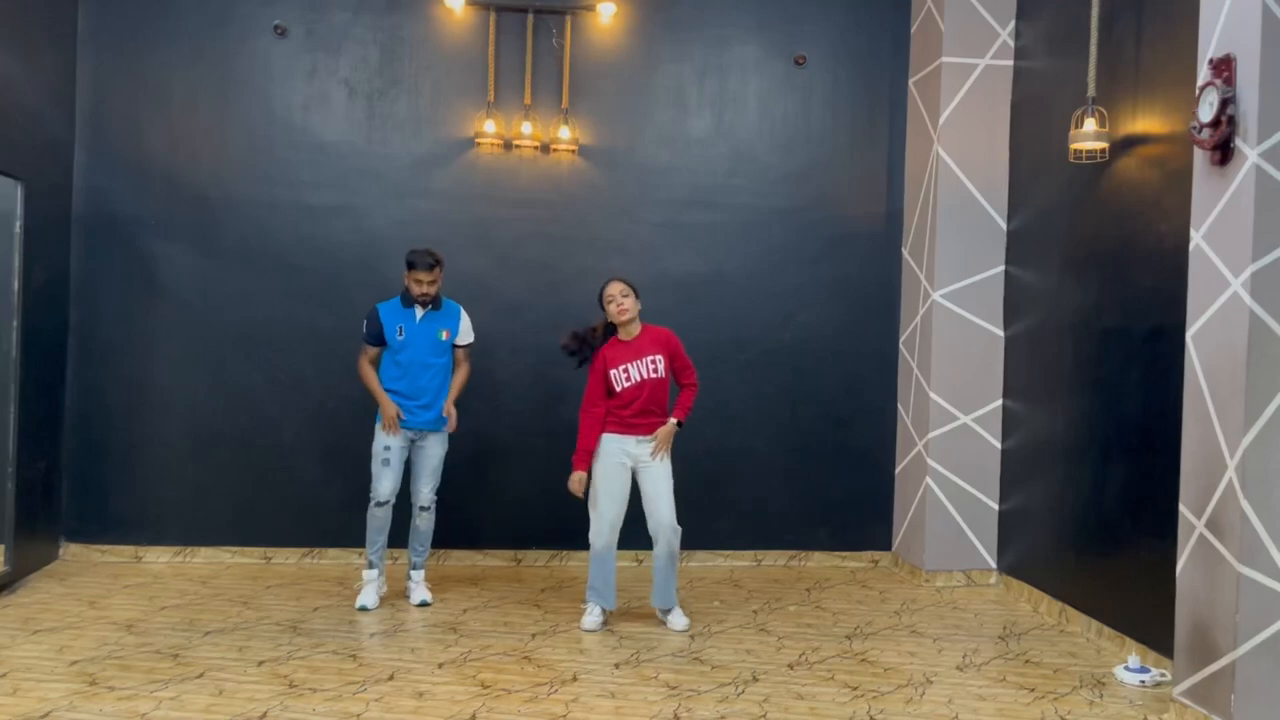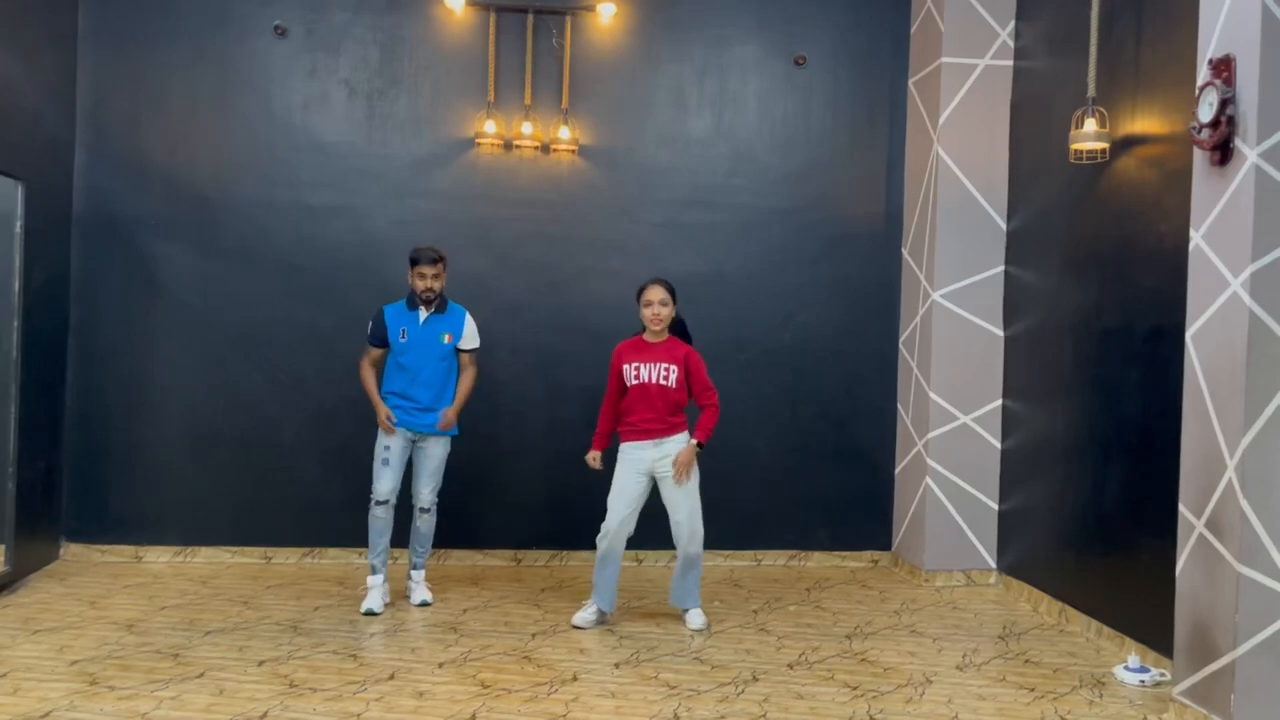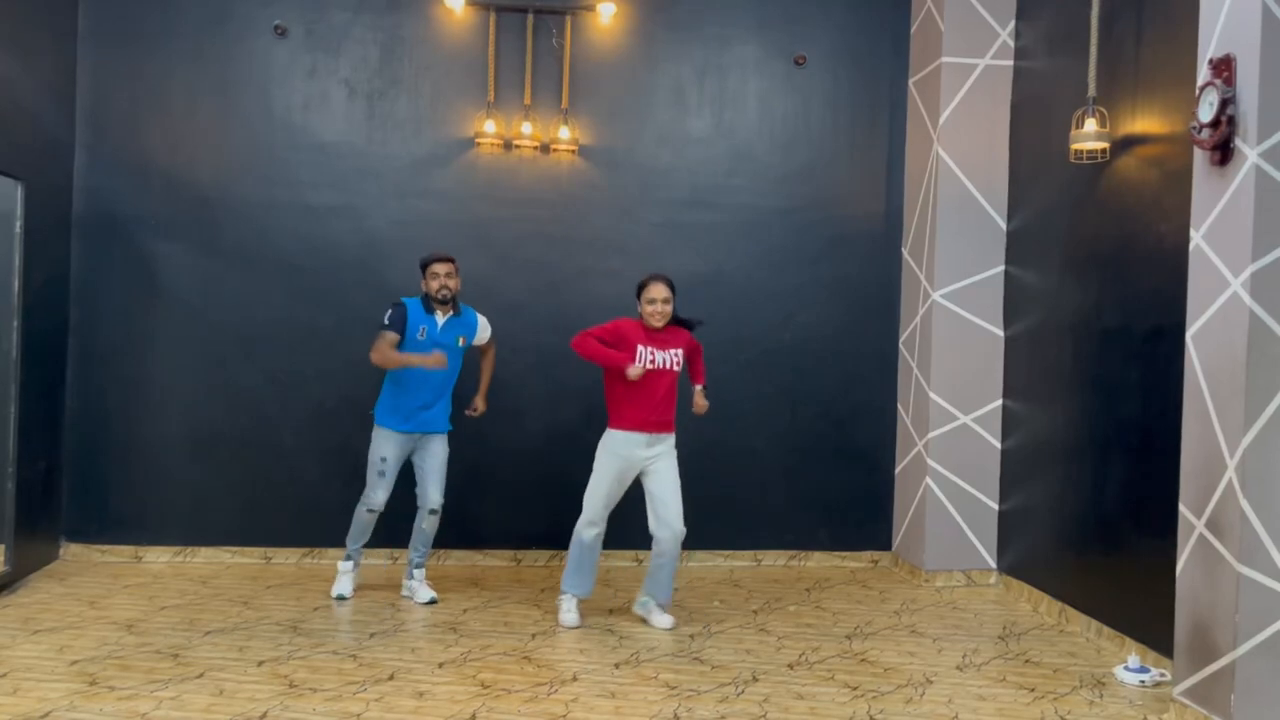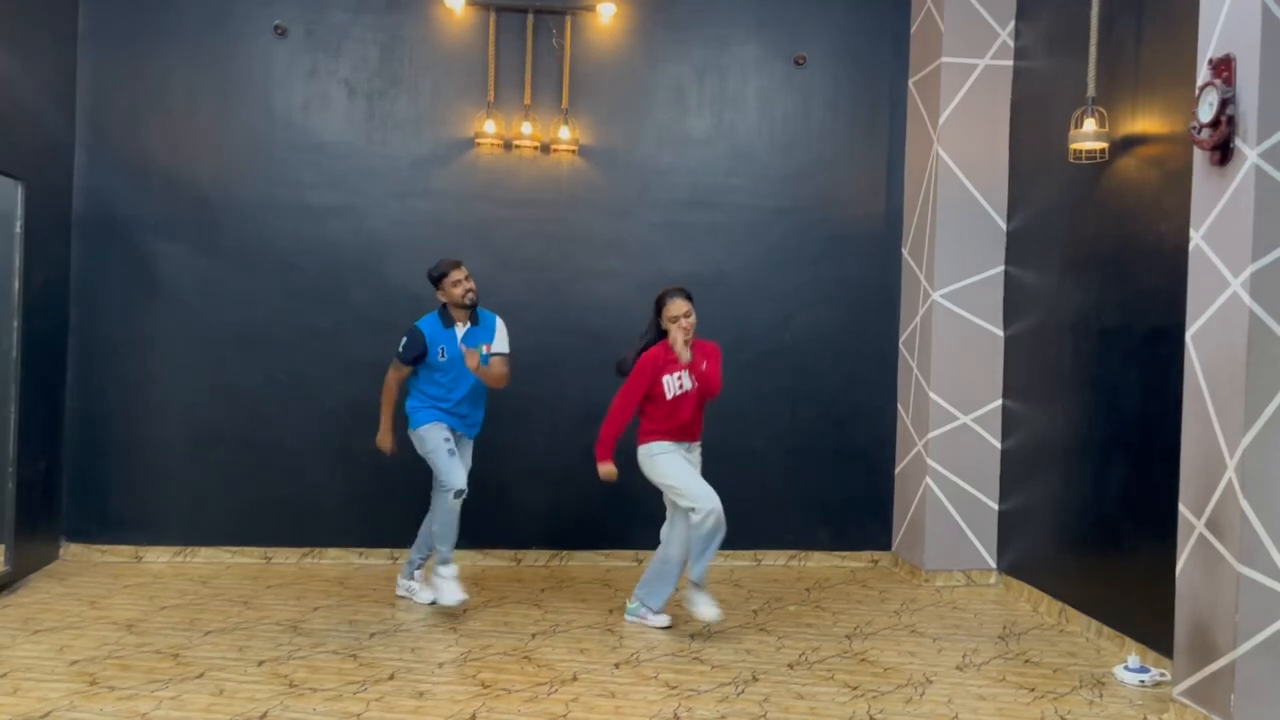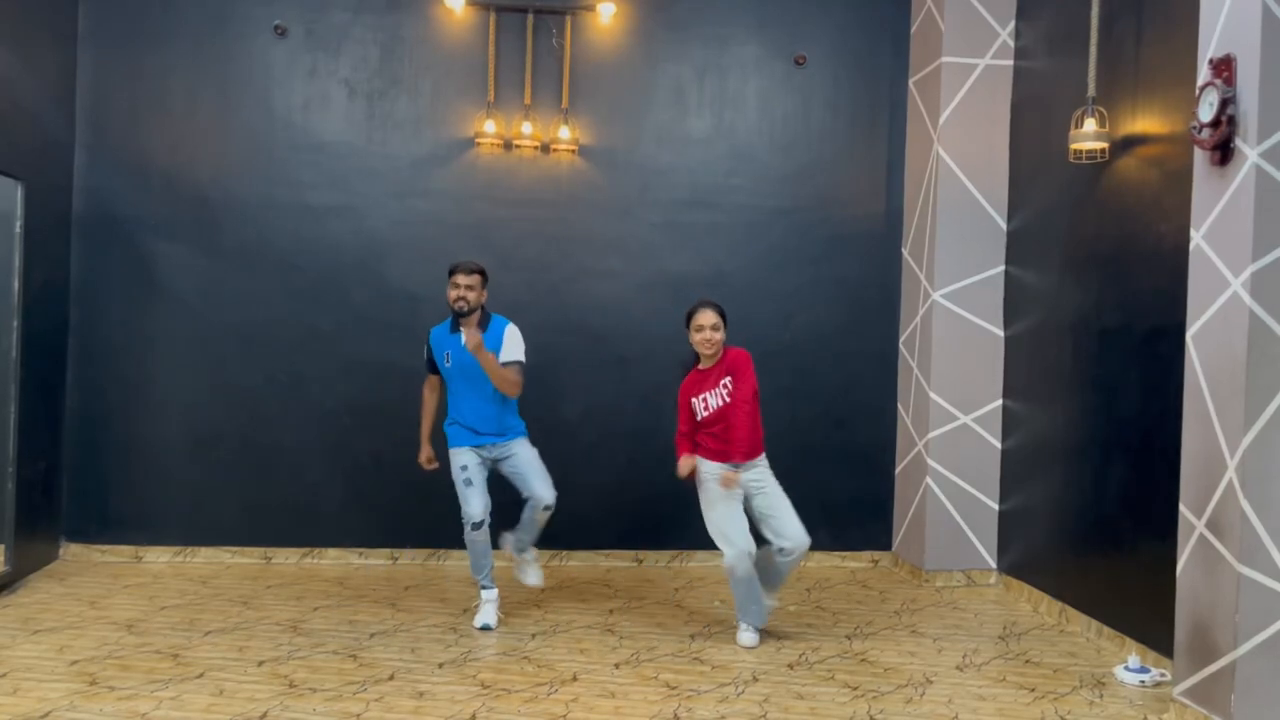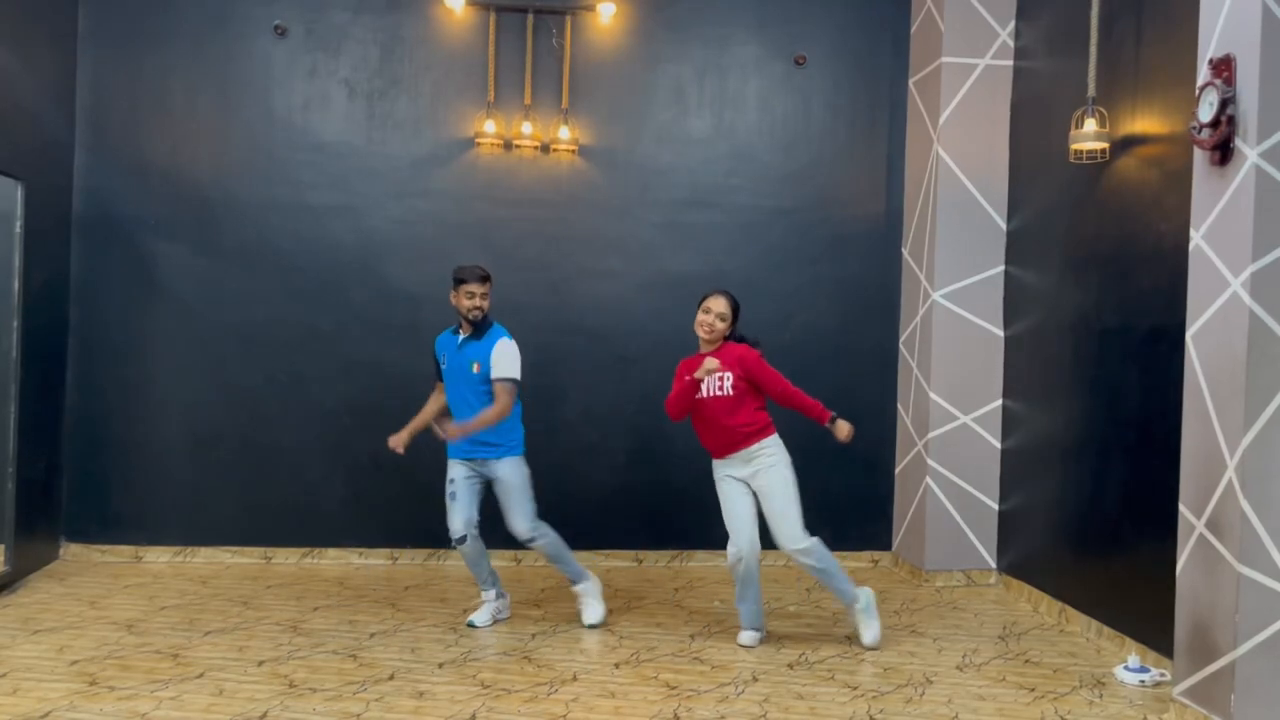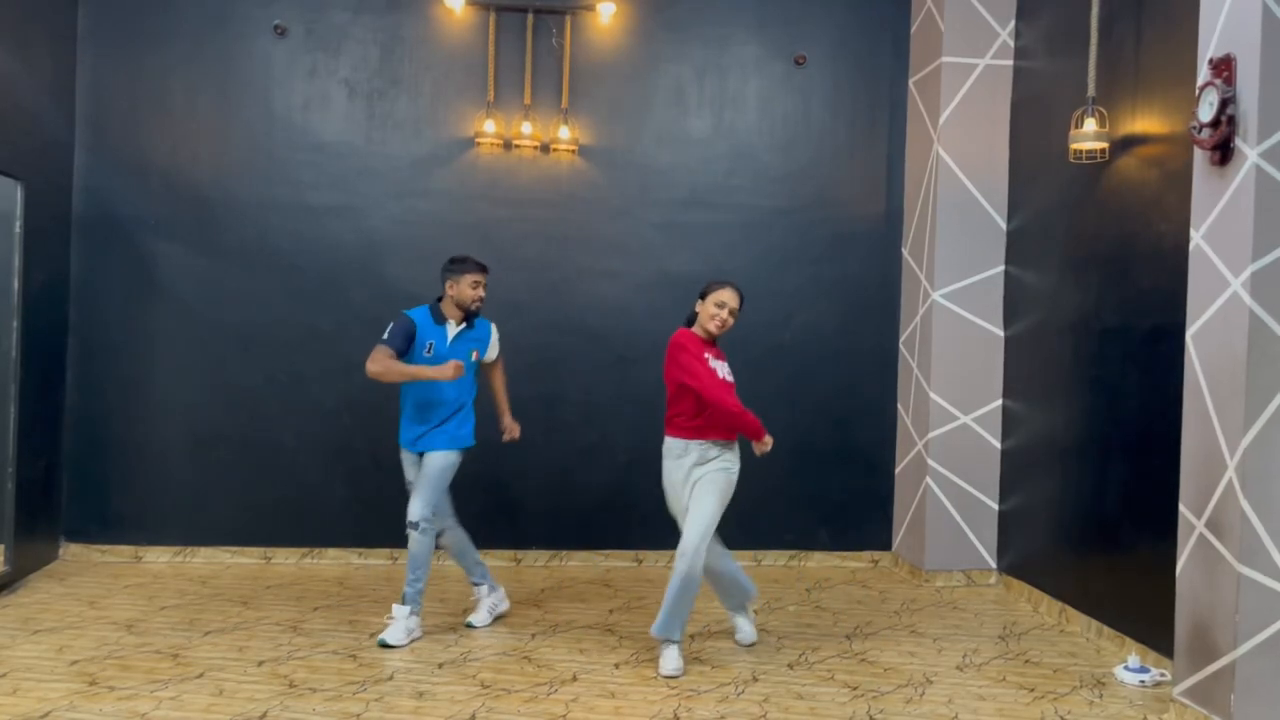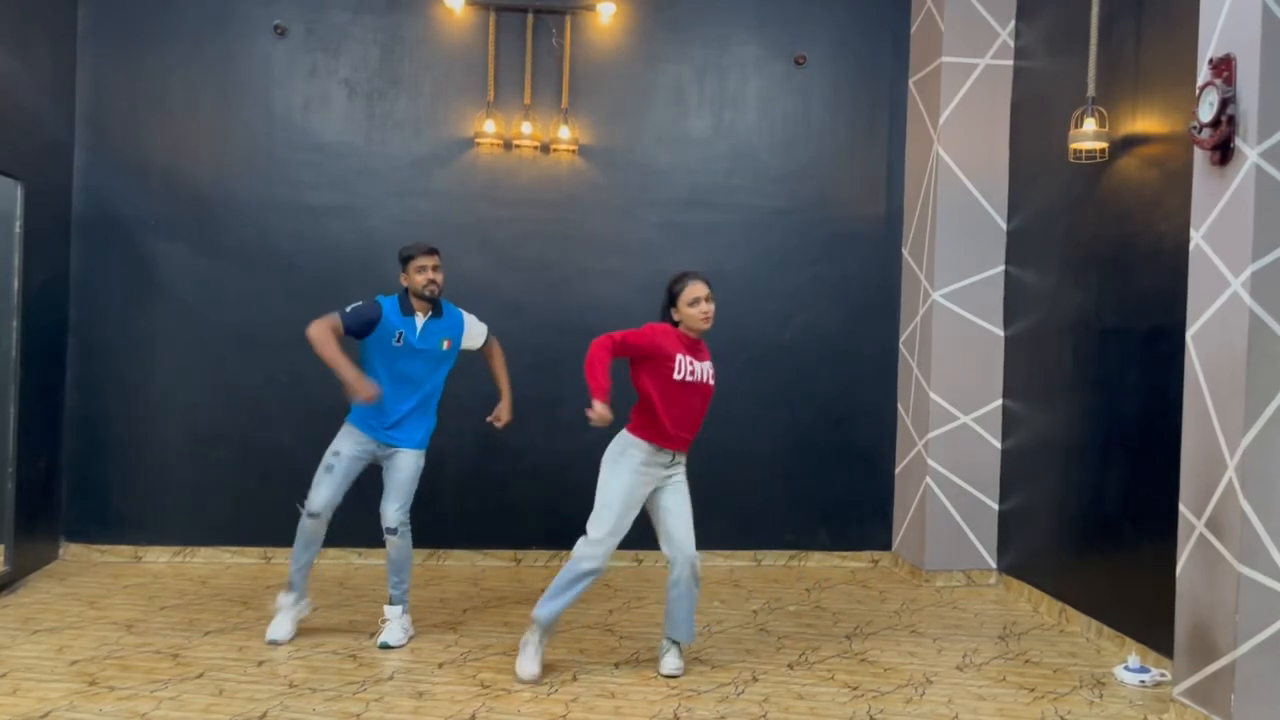
dt=0.4s
person 1, frame 1
left shoulder: (456, 316)
right shoulder: (382, 314)
left elbow: (462, 364)
right elbow: (366, 362)
left wrist: (451, 401)
right wrist: (384, 401)
left hip: (435, 425)
right hip: (394, 420)
left knee: (425, 500)
right knee: (383, 495)
left ankle: (416, 577)
right ankle: (373, 575)
person 1, frame 2
left shoulder: (460, 319)
right shoulder: (388, 316)
left elbow: (468, 369)
right elbow: (368, 363)
left wrist: (455, 409)
right wrist: (378, 405)
left hip: (436, 427)
right hip: (396, 423)
left knee: (425, 502)
right knee: (383, 495)
left ankle: (416, 577)
right ankle: (377, 581)
person 1, frame 3
left shoulder: (472, 321)
right shoulder: (404, 310)
left elbow: (488, 349)
right elbow: (378, 355)
left wrist: (481, 394)
right wrist: (419, 360)
left hip: (434, 428)
right hip: (392, 423)
left knee: (432, 503)
right knee: (375, 500)
left ankle: (415, 576)
right ankle: (349, 563)
person 1, frame 4
left shoulder: (493, 324)
right shoulder: (423, 331)
left elbow: (501, 376)
right elbow: (394, 377)
left wrist: (480, 369)
right wrist: (385, 427)
left hip: (465, 425)
right hip: (429, 419)
left knee: (447, 497)
right knee: (455, 485)
left ankle: (411, 576)
right ankle: (446, 569)
person 1, frame 5
left shoulder: (506, 331)
right shoulder: (437, 337)
left elbow: (513, 388)
right elbow: (431, 387)
left wrist: (481, 352)
right wrist: (425, 441)
left hip: (509, 436)
right hip: (464, 441)
left knee: (544, 498)
right knee: (476, 516)
left ankle: (520, 546)
right ankle: (488, 597)
person 1, frame 6
left shoulder: (501, 344)
right shoulder: (444, 342)
left elbow: (505, 404)
left wrist: (463, 429)
right wrist: (407, 432)
left hip: (503, 452)
right hip: (461, 456)
left knee: (524, 529)
right knee: (460, 531)
left ankle: (584, 584)
right ankle: (494, 598)
person 1, frame 7
left shoulder: (485, 332)
right shoulder: (412, 323)
right elbow: (376, 367)
left wrist: (505, 414)
right wrist: (432, 372)
left hip: (449, 440)
right hip: (412, 439)
left knee: (419, 518)
right knee: (441, 525)
left ankle: (407, 614)
right ankle: (490, 593)
person 1, frame 8
left shoulder: (458, 321)
right shoulder: (379, 311)
left elbow: (491, 344)
right elbow: (318, 329)
left wrist: (505, 397)
right wrist: (351, 376)
left hip: (409, 438)
right hip: (363, 428)
left knee: (394, 520)
right knee: (318, 507)
left ankle: (398, 614)
right ankle: (294, 598)
person 2, frame 1
left shoulder: (664, 339)
right shoulder: (604, 355)
left elbow: (688, 383)
right elbow: (592, 412)
left wrist: (673, 423)
right wrist: (581, 465)
left hip: (655, 444)
right hip: (614, 446)
left knee: (665, 526)
right knee: (604, 528)
left ankle: (667, 604)
right ankle: (598, 603)
person 2, frame 2
left shoulder: (685, 354)
right shoulder: (623, 352)
left elbow: (709, 404)
right elbow: (612, 401)
left wrist: (694, 445)
right wrist: (598, 444)
left hip: (675, 449)
right hip: (633, 450)
left knee: (689, 532)
right knee: (613, 528)
left ankle: (690, 604)
right ankle: (600, 603)
person 2, frame 3
left shoulder: (682, 337)
right shoulder: (624, 330)
left elbow: (696, 352)
right elbow: (581, 341)
left wrist: (699, 389)
right wrist: (623, 365)
left hip: (662, 446)
right hip: (620, 441)
left knee: (671, 528)
right knee: (593, 518)
left ankle: (651, 601)
right ankle: (572, 594)
person 2, frame 4
left shoulder: (708, 352)
right shoulder: (652, 359)
left elbow: (712, 389)
right elbow: (622, 406)
left wrist: (687, 358)
right wrist: (604, 454)
left hip: (690, 452)
right hip: (658, 450)
left knee: (681, 534)
right knee: (709, 507)
left ankle: (643, 606)
right ankle: (696, 584)
person 2, frame 5
left shoulder: (739, 360)
right shoulder: (688, 387)
left elbow: (743, 410)
right elbow: (686, 435)
left wrist: (735, 467)
right wrist: (685, 459)
left hip: (754, 467)
right hip: (712, 473)
left knee: (795, 543)
right knee: (739, 550)
left ankle: (760, 582)
right ankle: (749, 620)
person 2, frame 6
left shoulder: (743, 356)
right shoulder: (686, 368)
left elbow: (785, 391)
right elbow: (674, 411)
left wrist: (831, 420)
right wrist: (696, 377)
left hip: (765, 455)
right hip: (726, 468)
left knee: (793, 540)
right knee: (743, 547)
left ankle: (856, 600)
right ankle: (751, 622)
person 2, frame 7
left shoulder: (716, 352)
right shoulder: (681, 342)
right elbow: (714, 396)
right wrist: (757, 432)
left hip: (720, 457)
right hip: (680, 454)
left knee: (692, 549)
right knee: (703, 545)
left ankle: (669, 639)
right ankle: (741, 606)
person 2, frame 8
left shoulder: (703, 352)
right shoulder: (660, 336)
right elbow: (602, 346)
right wrist: (600, 398)
left hip: (673, 465)
right hip: (633, 456)
left knee: (685, 555)
right knee: (599, 544)
left ankle: (673, 642)
right ankle: (538, 631)
